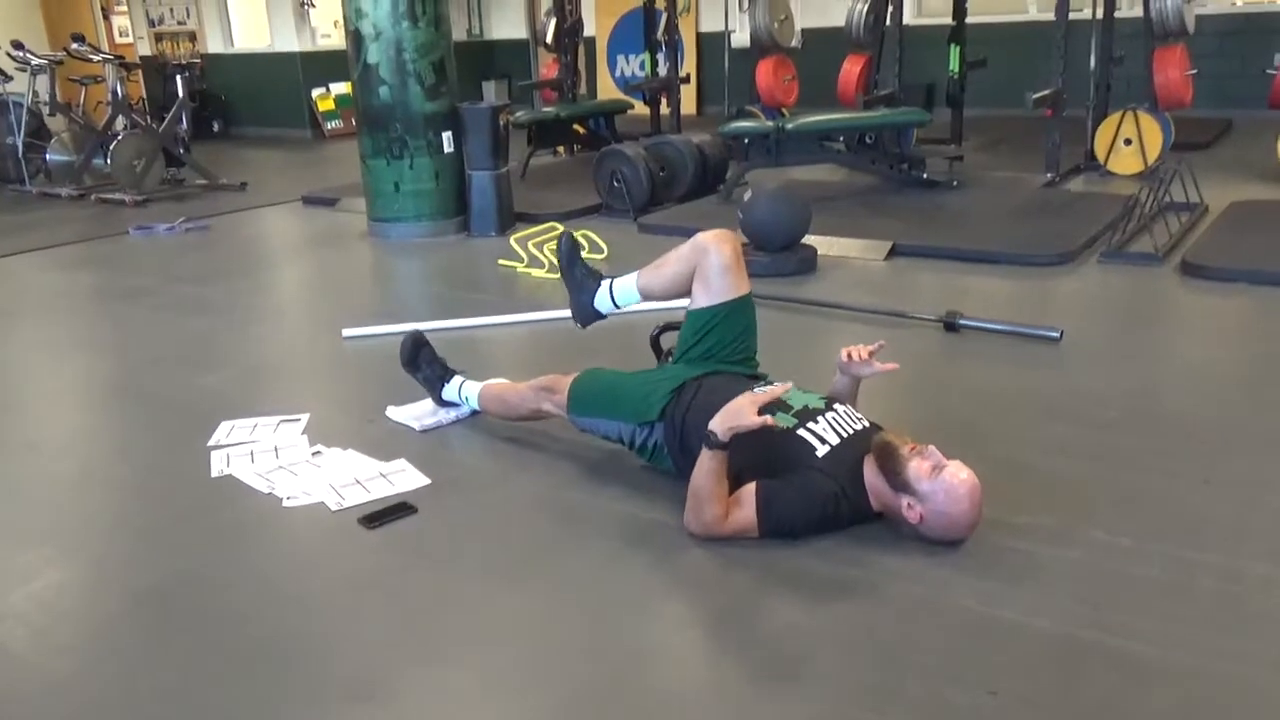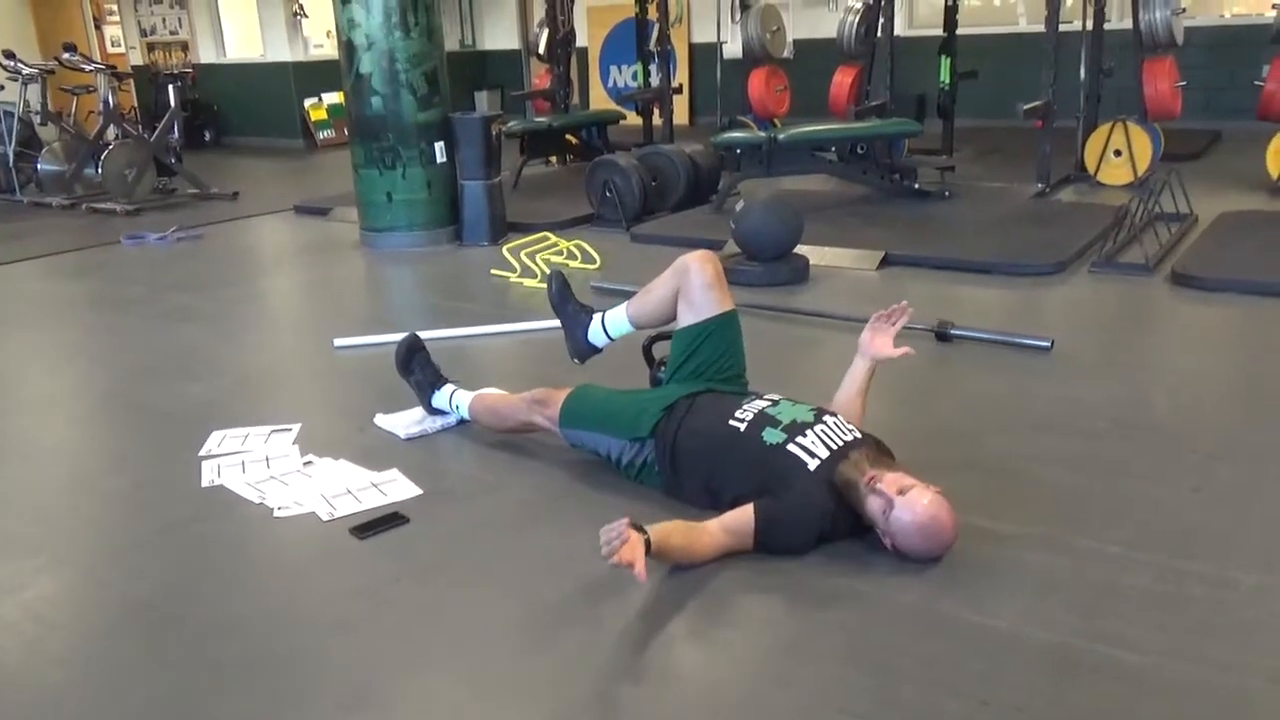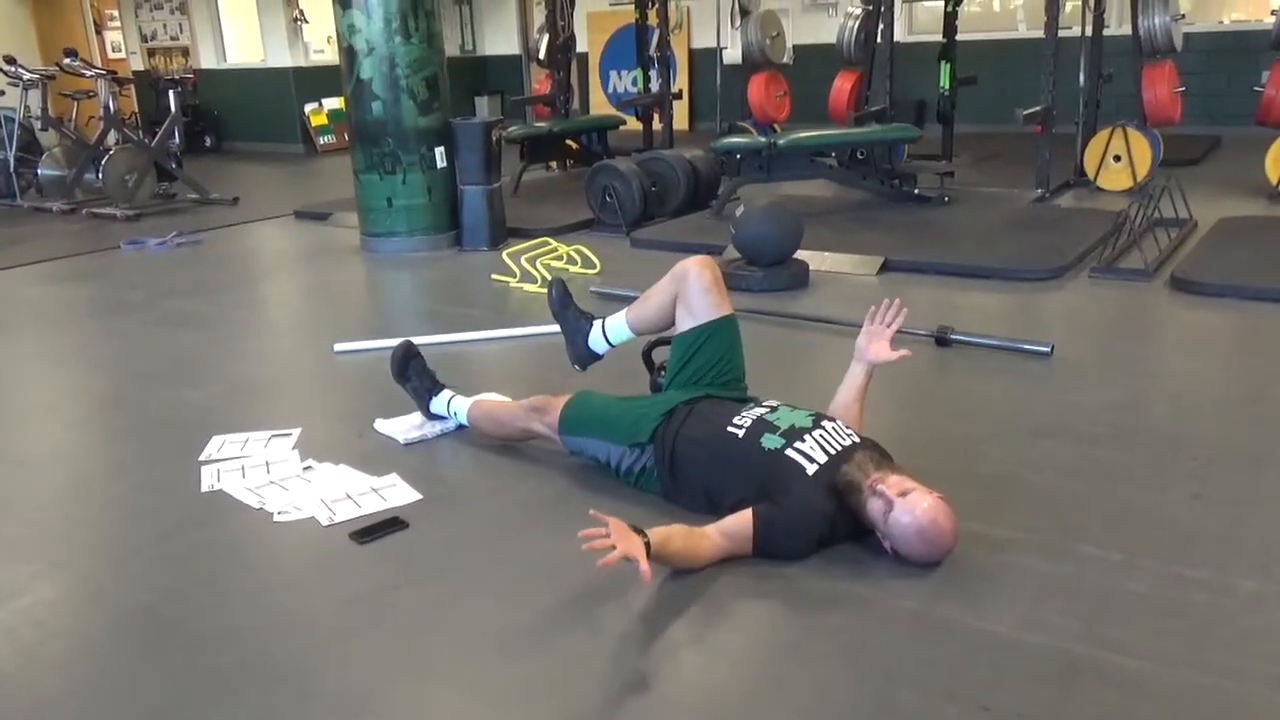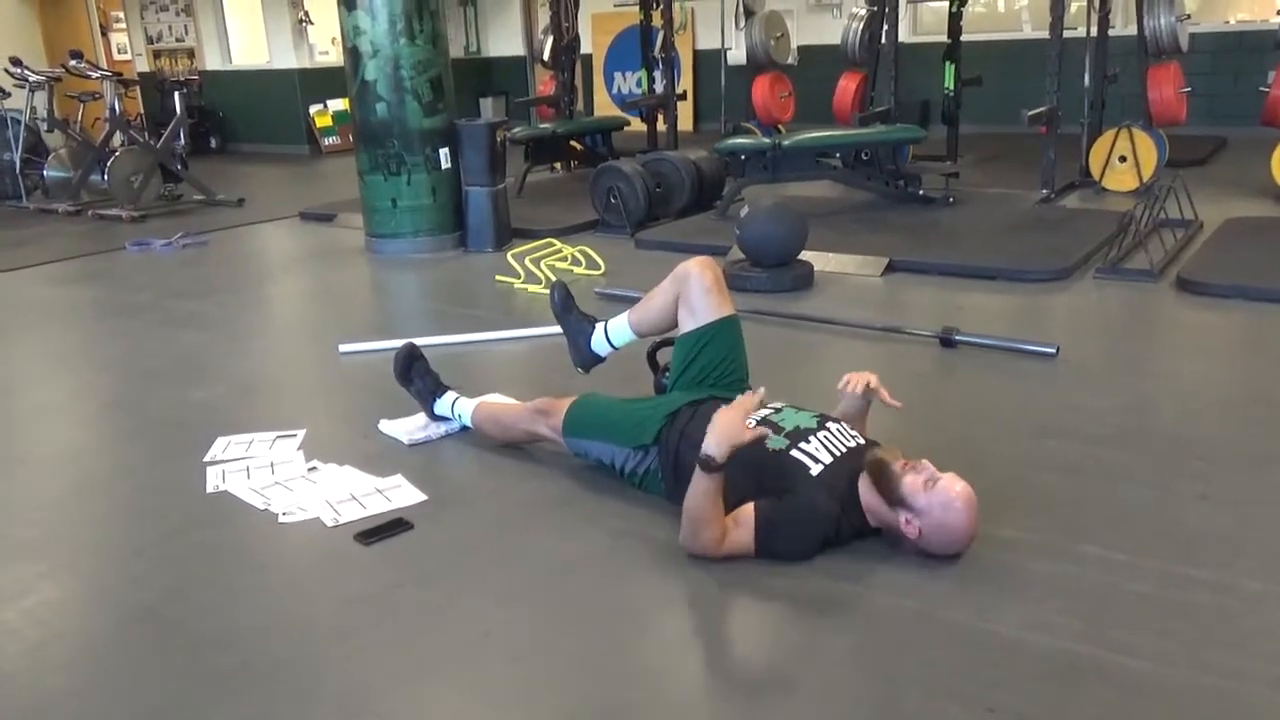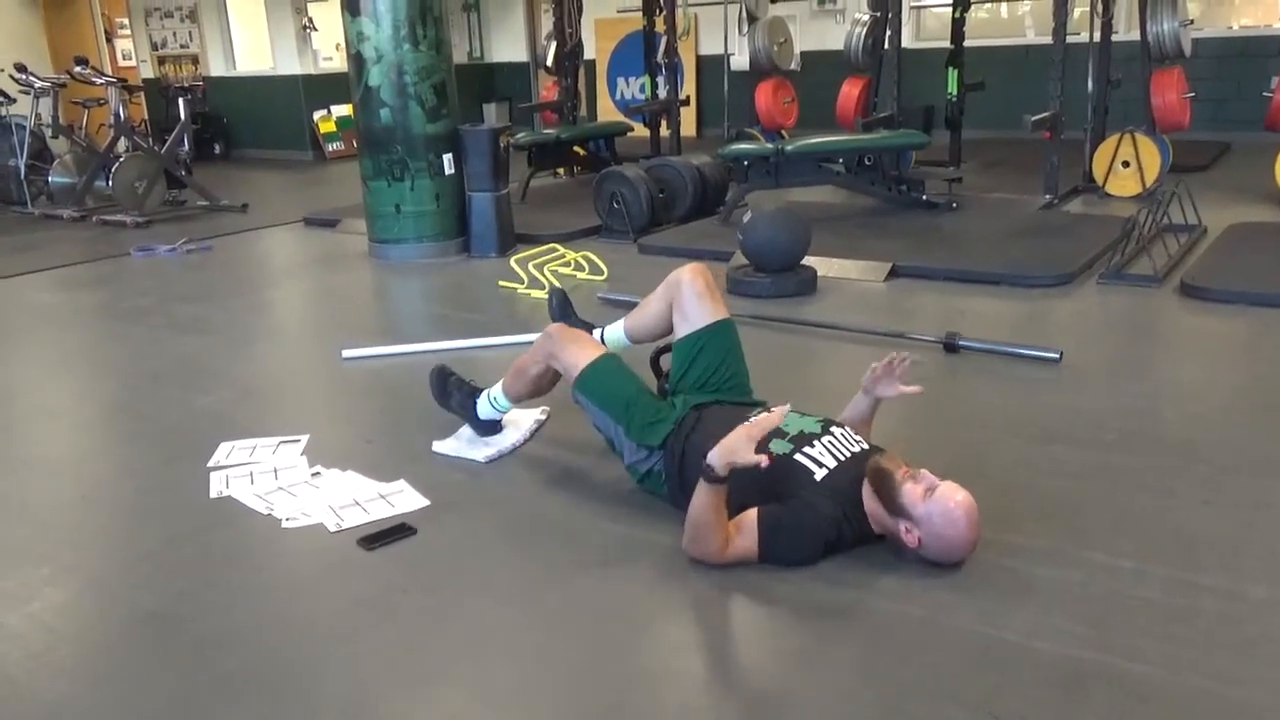
dt=1s
person 1, frame 1
left shoulder: (823, 498)
right shoulder: (878, 450)
left elbow: (705, 521)
left wrist: (718, 432)
right wrist: (847, 377)
left hip: (676, 411)
right hip: (729, 378)
left knee: (549, 392)
right knee: (716, 248)
left ankle: (455, 390)
right ankle: (601, 296)
person 1, frame 2
left shoulder: (810, 511)
right shoulder: (876, 460)
left elbow: (707, 538)
left wrist: (644, 539)
right wrist: (867, 359)
left hip: (664, 435)
right hip: (722, 398)
left knee: (541, 405)
right knee: (697, 267)
left ankle: (448, 399)
right ankle: (594, 331)
person 1, frame 3
left shoulder: (810, 517)
right shoulder: (874, 462)
left elbow: (708, 543)
left wrist: (643, 542)
right wrist: (863, 363)
left hip: (664, 442)
right hip: (720, 403)
left knee: (539, 413)
right knee: (697, 272)
left ankle: (446, 405)
right ankle: (594, 338)
person 1, frame 4
left shoulder: (817, 517)
right shoulder: (877, 466)
left elbow: (701, 540)
left wrist: (714, 454)
right wrist: (860, 393)
left hip: (668, 439)
right hip: (718, 400)
left knee: (542, 416)
right knee: (697, 274)
left ankle: (449, 406)
right ankle: (598, 340)
person 1, frame 5
left shoulder: (820, 524)
right shoulder: (879, 472)
left elbow: (703, 546)
left wrist: (718, 464)
right wrist: (872, 396)
left hip: (670, 443)
right hip: (725, 407)
left knee: (556, 340)
right knee: (690, 279)
left ankle: (484, 408)
right ankle: (601, 341)
